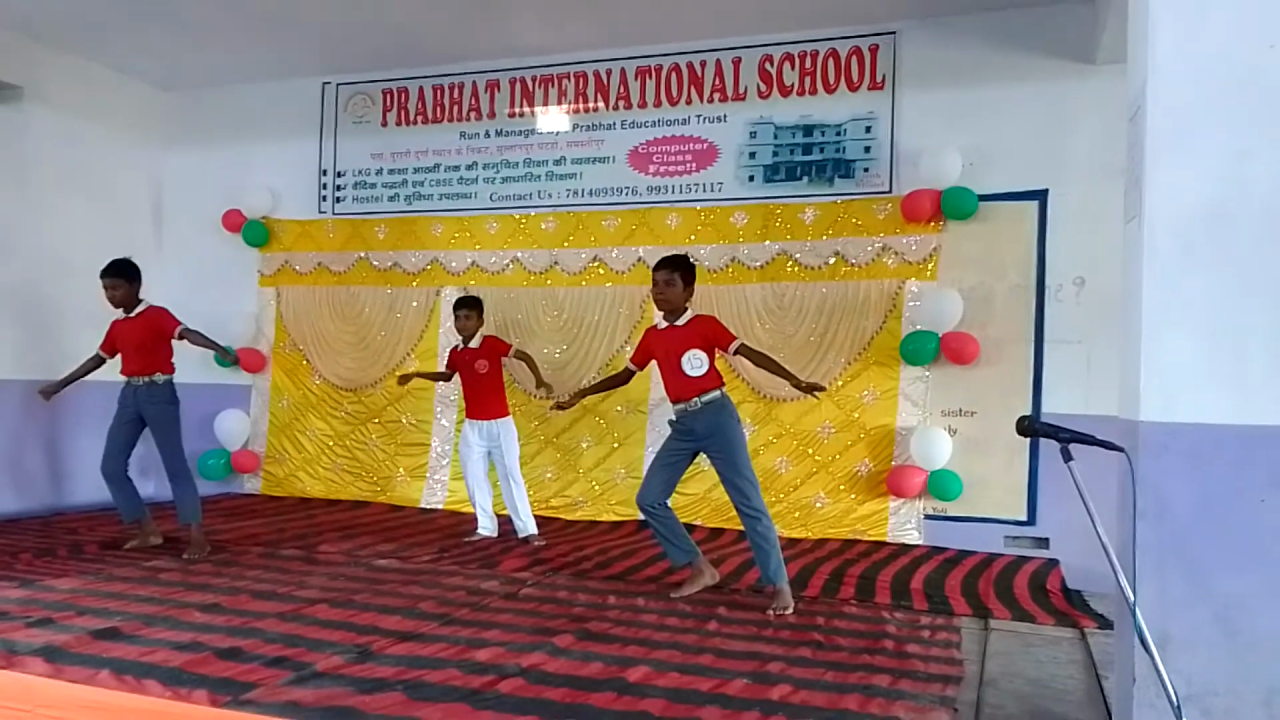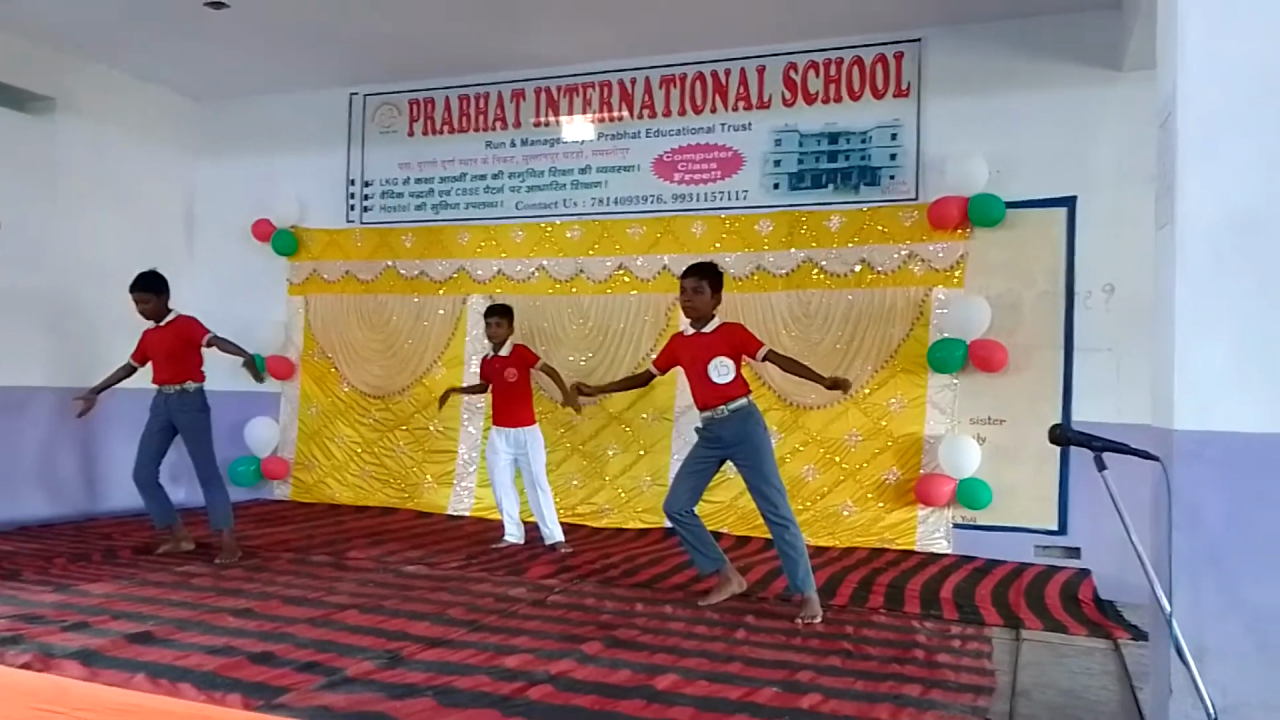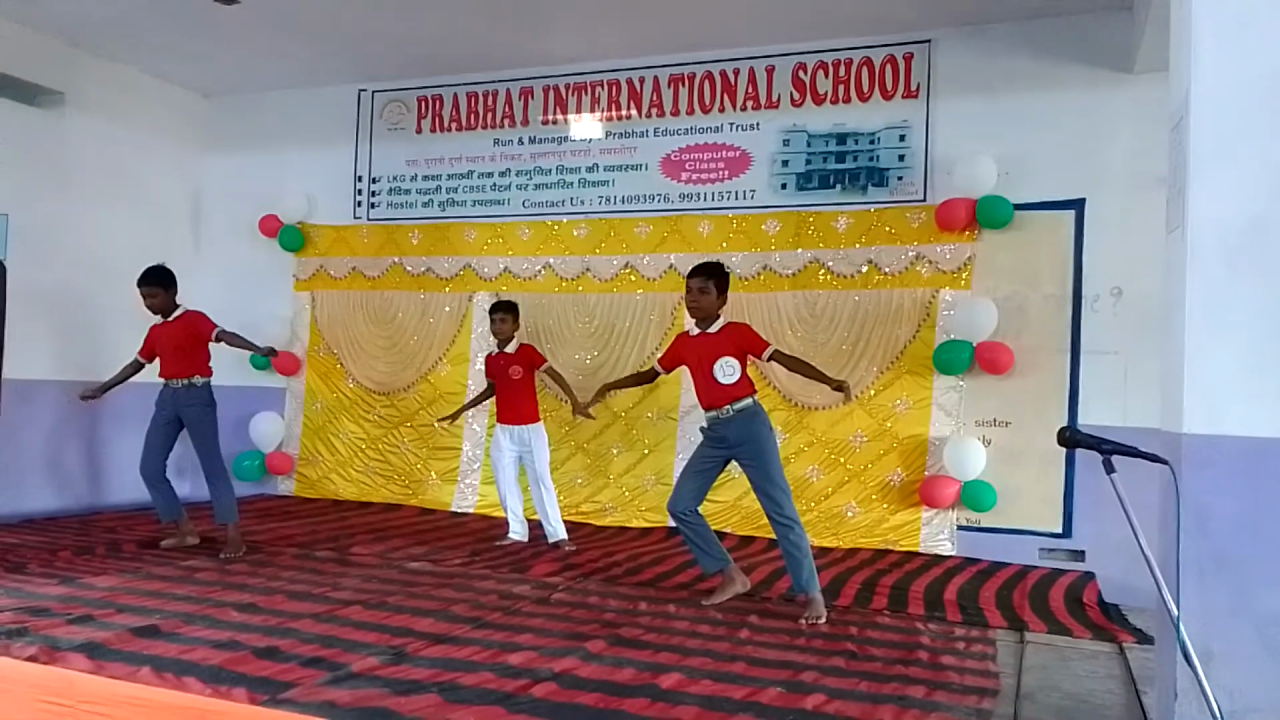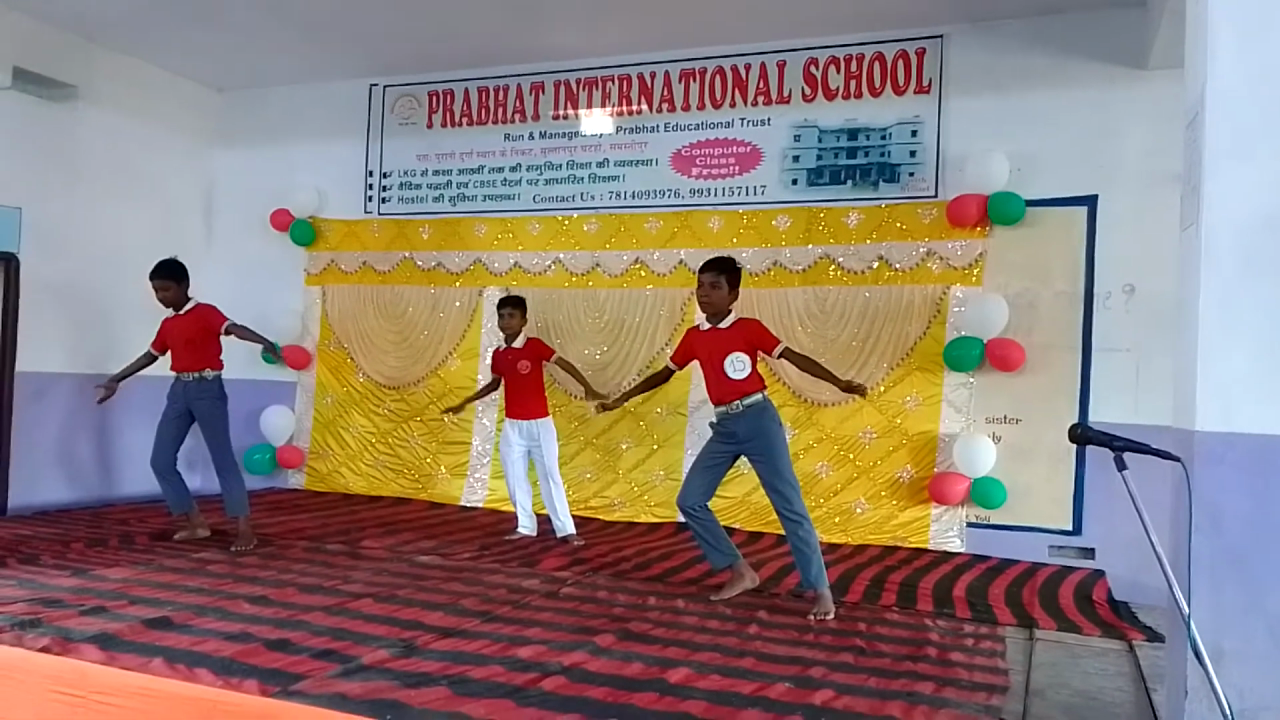
dt=0.5s
person 1, frame 1
left shoulder: (706, 325)
right shoulder: (652, 336)
left elbow: (750, 354)
right elbow: (625, 376)
left wrist: (794, 380)
right wrist: (582, 394)
left hip: (717, 417)
right hip: (683, 425)
left knee: (748, 502)
right knee: (649, 498)
left ankle: (780, 586)
right ankle: (700, 569)
person 1, frame 2
left shoulder: (733, 332)
right shoulder: (678, 342)
left elbow: (778, 359)
right elbow: (645, 377)
left wrist: (824, 381)
right wrist: (598, 389)
left hip: (744, 424)
right hip: (709, 432)
left knee: (776, 510)
right knee: (676, 505)
left ankle: (808, 595)
right ankle: (727, 577)
person 1, frame 3
left shoulder: (738, 332)
right shoulder: (683, 342)
left elbow: (785, 359)
right elbow: (650, 375)
left wrist: (830, 382)
right wrist: (610, 386)
left hip: (749, 424)
right hip: (715, 432)
left knee: (780, 510)
right knee: (680, 505)
left ankle: (813, 595)
right ankle: (731, 576)
person 1, frame 4
left shoulder: (749, 328)
right shoulder: (694, 336)
left elbow: (794, 357)
right elbow: (664, 373)
left wrist: (839, 383)
right wrist: (623, 398)
left hip: (758, 420)
right hip: (723, 427)
left knee: (789, 506)
right knee: (689, 500)
left ankle: (821, 591)
right ankle: (740, 572)
person 2, frame 1
left shoulder: (157, 316)
right shoulder: (116, 326)
left elbow: (187, 333)
right elbow: (98, 359)
left wrist: (220, 350)
right wrist: (62, 384)
left hip: (158, 393)
right hip: (129, 395)
left knee: (175, 465)
right knee: (111, 466)
left ankle: (197, 537)
right ankle: (148, 531)
person 2, frame 2
left shoulder: (186, 325)
right shoulder: (147, 337)
left elbow: (215, 341)
right elbow: (129, 367)
left wrist: (246, 356)
right wrist: (95, 392)
left hip: (189, 401)
right hip: (161, 403)
left knee: (207, 472)
right knee: (143, 474)
left ankle: (229, 542)
right ankle: (179, 536)
person 2, frame 3
left shoulder: (194, 319)
right shoulder: (154, 332)
left elbow: (223, 335)
right elbow: (137, 364)
left wrist: (257, 349)
right wrist: (102, 389)
left hip: (196, 396)
right hip: (167, 397)
left knee: (212, 466)
right knee: (150, 468)
left ankle: (234, 536)
right ankle: (185, 531)
person 2, frame 4
left shoulder: (205, 313)
right shoulder: (167, 325)
left elbow: (233, 328)
right elbow: (150, 355)
left wrist: (265, 342)
right wrist: (116, 379)
left hip: (207, 389)
right hip: (179, 390)
left knee: (223, 459)
right knee: (161, 460)
left ankle: (245, 529)
right ankle: (196, 523)
person 3, frame 1
left shoulder: (491, 343)
right shoulder: (455, 353)
left elbow: (524, 356)
right elbow: (447, 376)
left wrist: (539, 379)
right wrist: (416, 375)
left hip: (500, 424)
right hip: (472, 426)
left knee: (511, 476)
right knee: (474, 478)
left ankle: (528, 530)
right ankle: (486, 527)
person 3, frame 2
left shoulder: (521, 352)
right shoulder: (486, 362)
left elbow: (549, 370)
left wrist: (567, 393)
right wrist: (454, 390)
left hip: (527, 431)
right hip: (499, 434)
left knee: (537, 483)
right knee: (501, 485)
left ankle: (554, 537)
right ankle: (513, 534)
person 3, frame 3
left shoulder: (527, 351)
right shoulder: (491, 359)
left elbow: (554, 374)
left wrist: (575, 402)
right wrist: (463, 408)
left hip: (531, 429)
right hip: (504, 431)
left knee: (541, 482)
right knee: (506, 483)
left ankle: (558, 534)
right ankle: (517, 531)
person 3, frame 4
left shoulder: (534, 345)
right shoulder: (498, 354)
left elbow: (563, 364)
right elbow: (494, 384)
left wrist: (587, 386)
right wrist: (465, 402)
left hip: (540, 423)
right hip: (512, 426)
left knee: (550, 476)
right knee: (515, 478)
left ankle: (566, 529)
right ankle: (526, 526)
